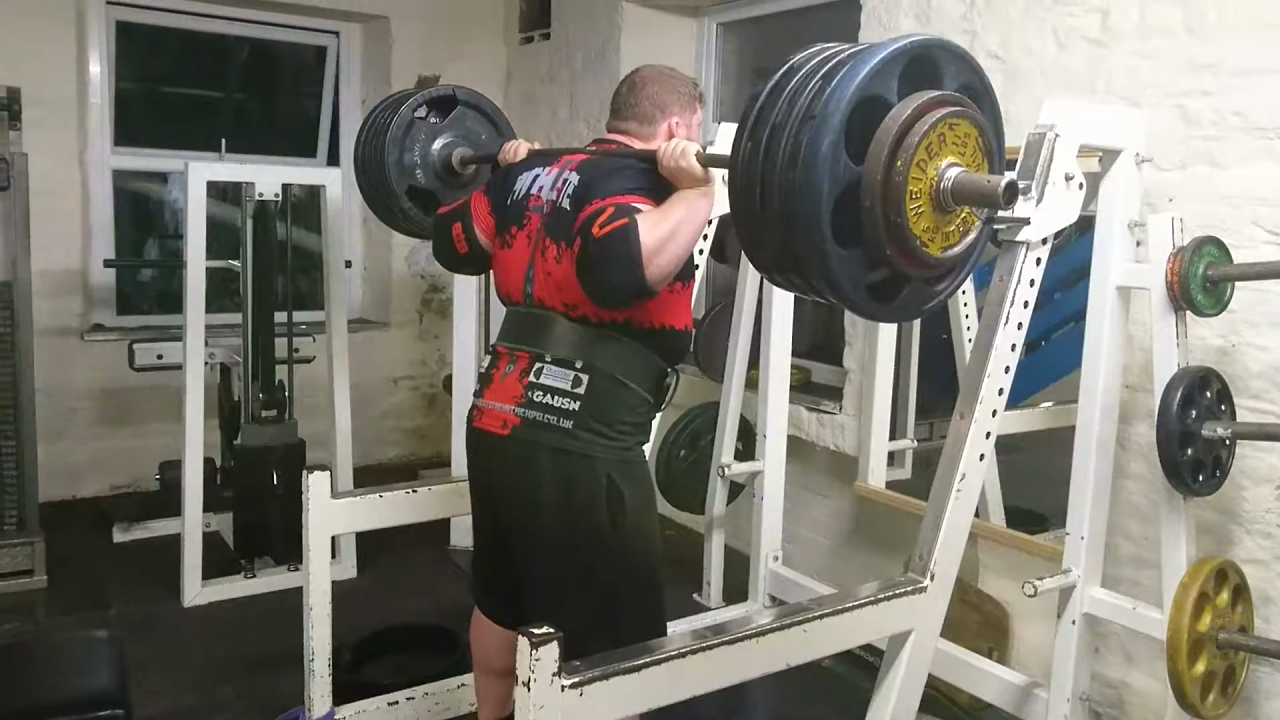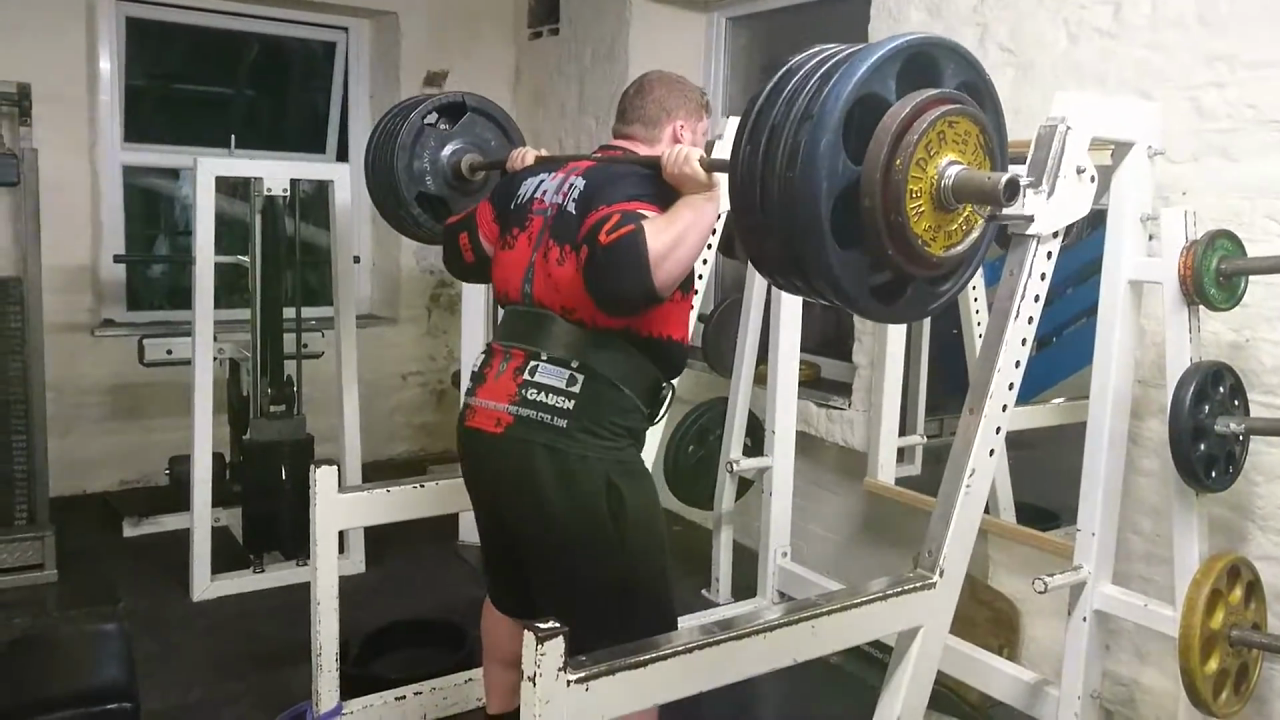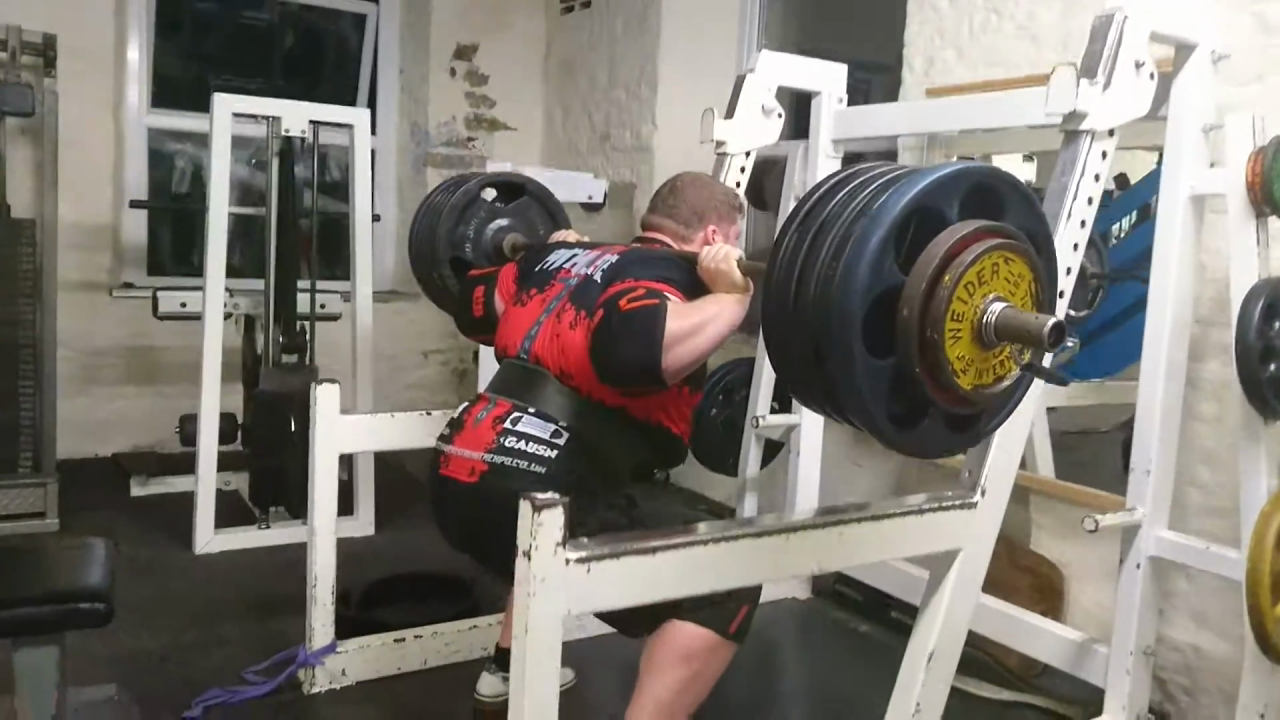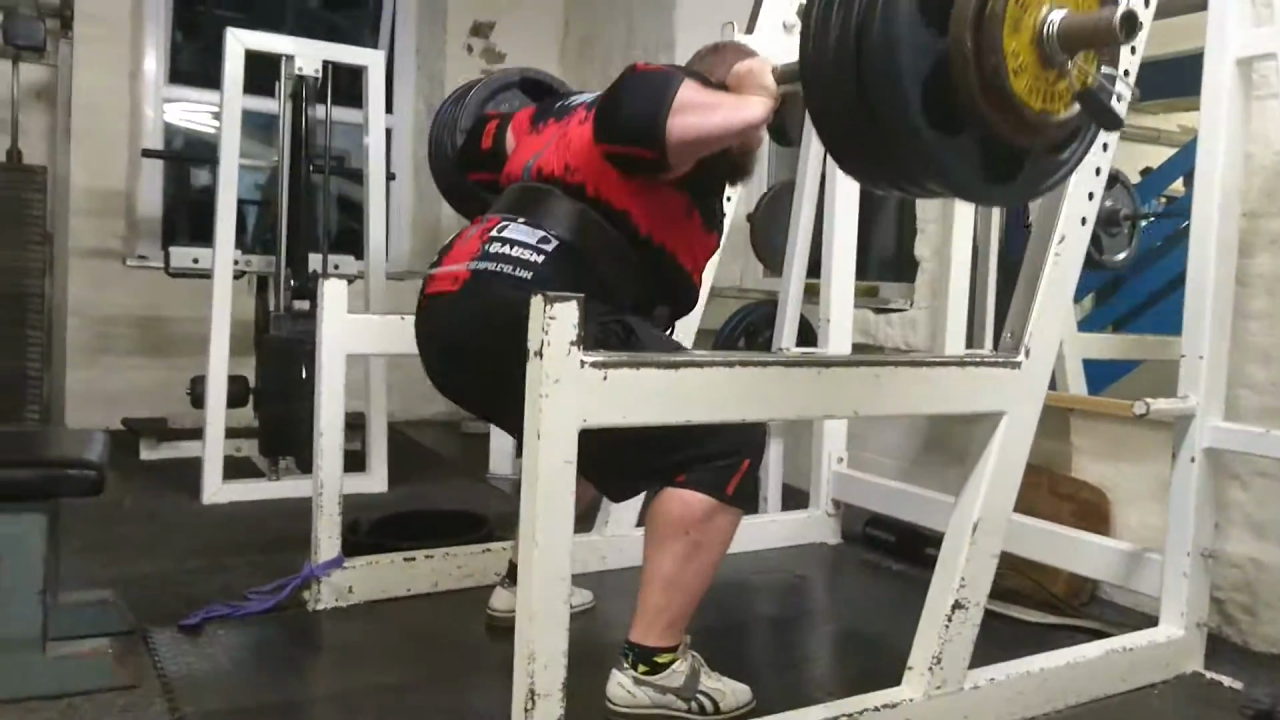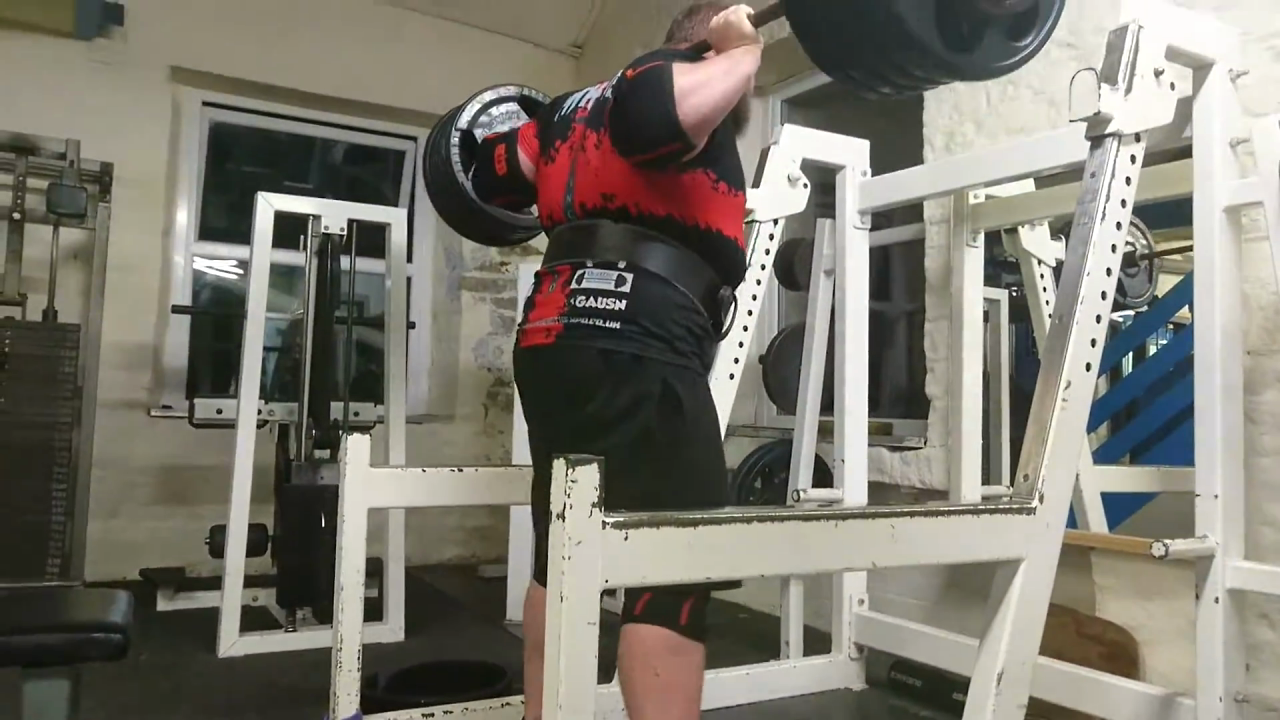
dt=1s
person 1, frame 1
left shoulder: (535, 173)
right shoulder: (633, 182)
left elbow: (453, 241)
right elbow: (622, 268)
right wrist: (696, 190)
left hip: (498, 425)
right hip: (578, 448)
left knee: (502, 600)
right knee: (610, 646)
person 1, frame 2
left shoulder: (540, 180)
right shoulder: (638, 187)
left elbow: (461, 250)
right elbow: (628, 278)
right wrist: (701, 196)
left hip: (491, 423)
right hip: (570, 447)
left knee: (514, 593)
right knee: (627, 645)
person 1, frame 3
left shoulder: (565, 257)
right shoulder: (671, 278)
left elbow: (473, 309)
right elbow: (634, 352)
right wrist: (731, 296)
left hip: (460, 479)
right hip: (531, 491)
left knee: (571, 524)
right knee: (722, 587)
left ankle: (508, 667)
person 1, frame 4
left shoulder: (578, 107)
right shoulder: (700, 115)
left elbow: (480, 148)
right elbow: (639, 110)
right wrist: (754, 102)
left hip: (456, 309)
right hip: (523, 312)
left knee: (592, 425)
right knee: (723, 440)
left ankle: (525, 583)
person 1, frame 5
left shoulder: (583, 104)
right shoulder: (676, 74)
left elbow: (490, 171)
right elbow: (658, 116)
left hip: (558, 344)
right hip: (632, 351)
